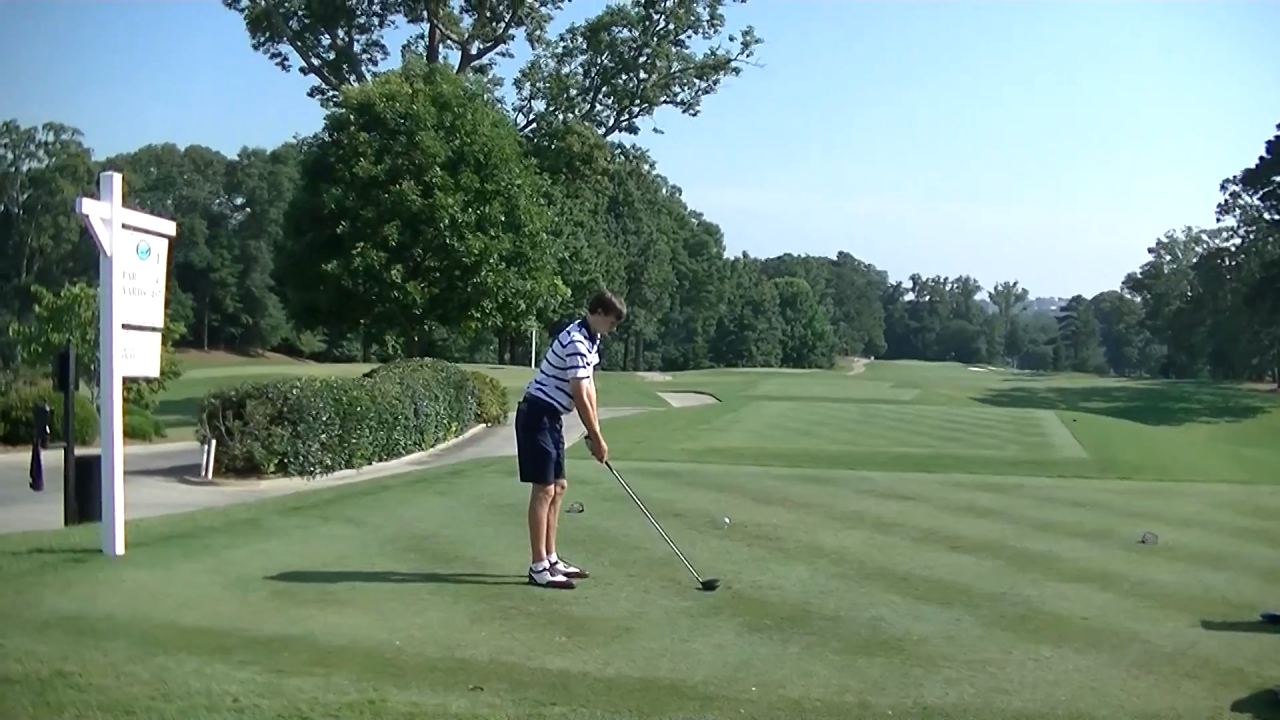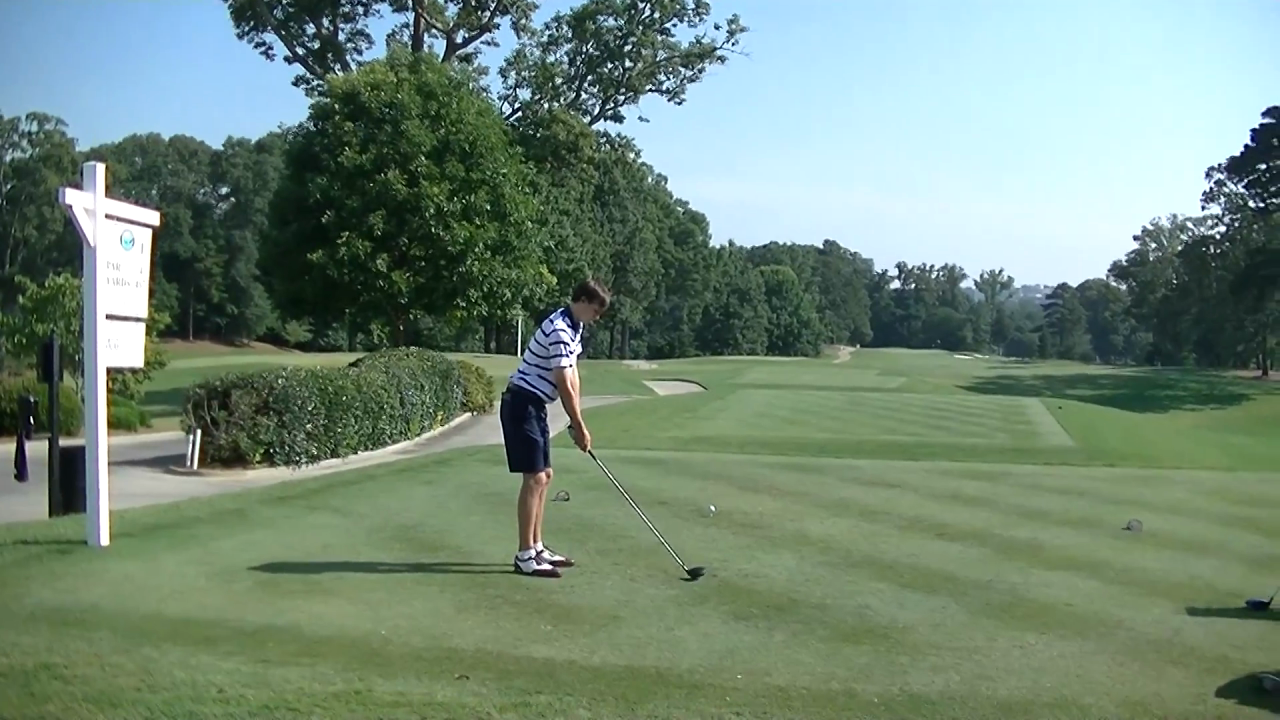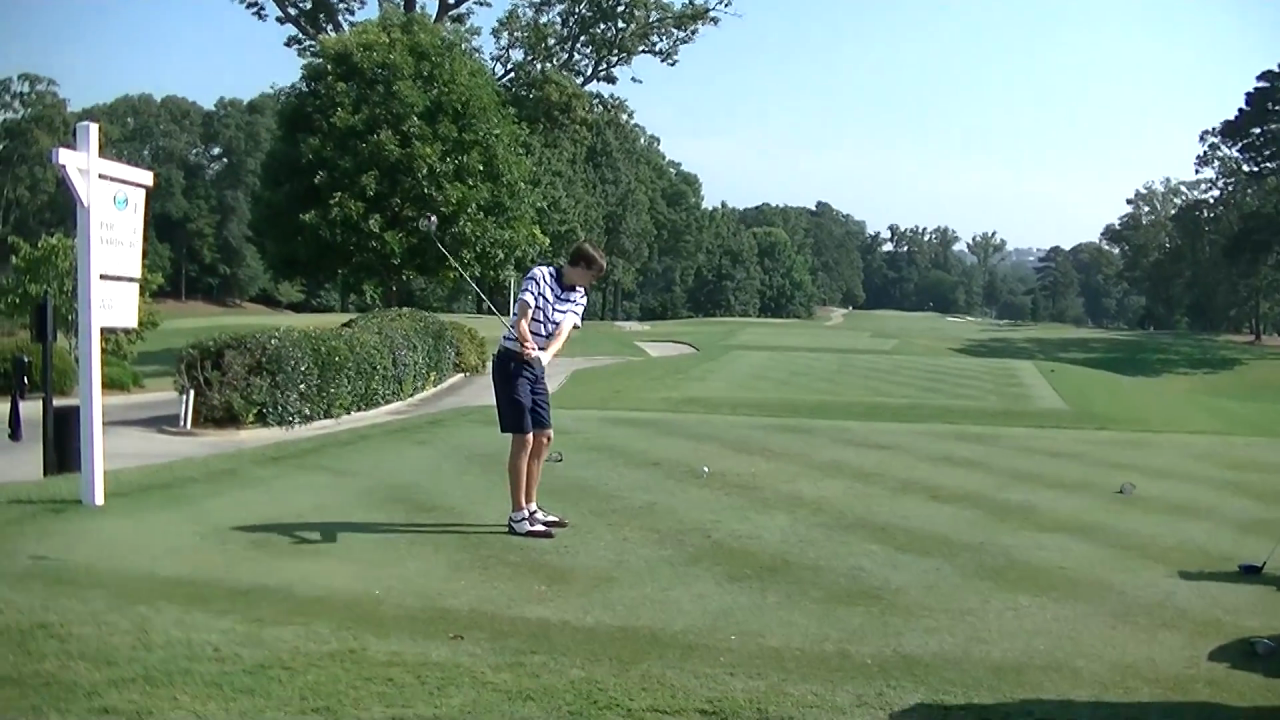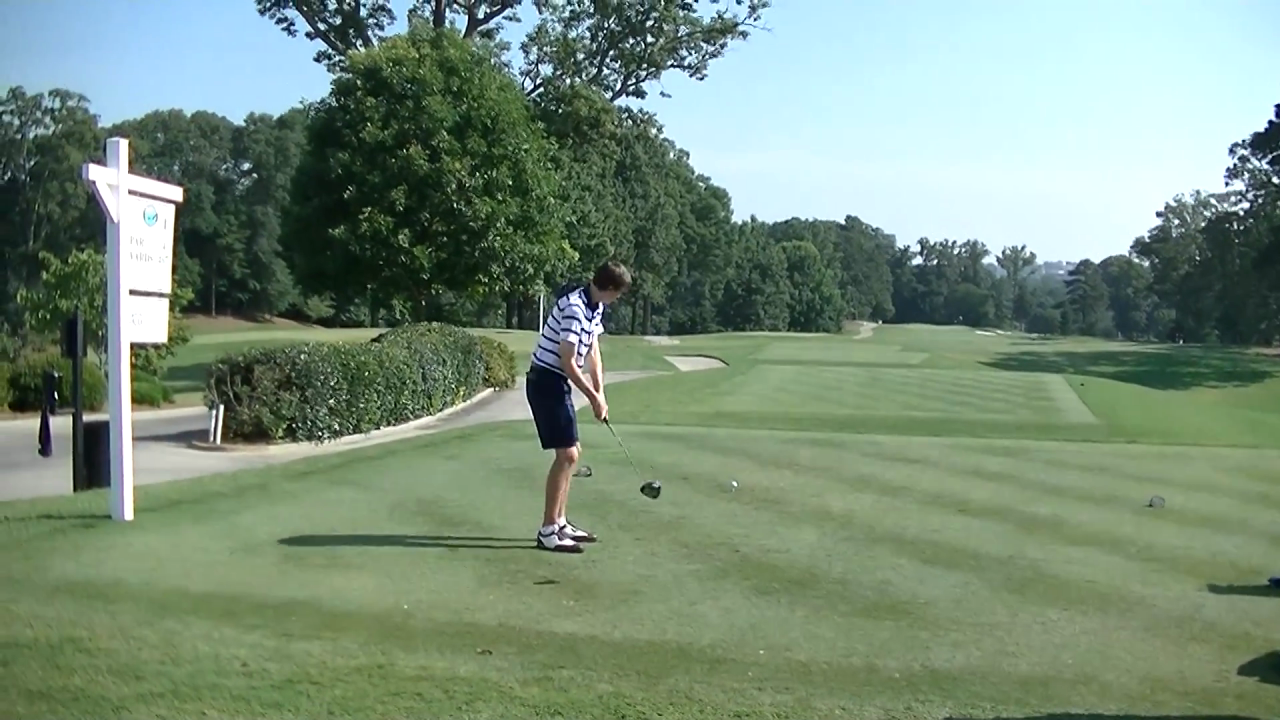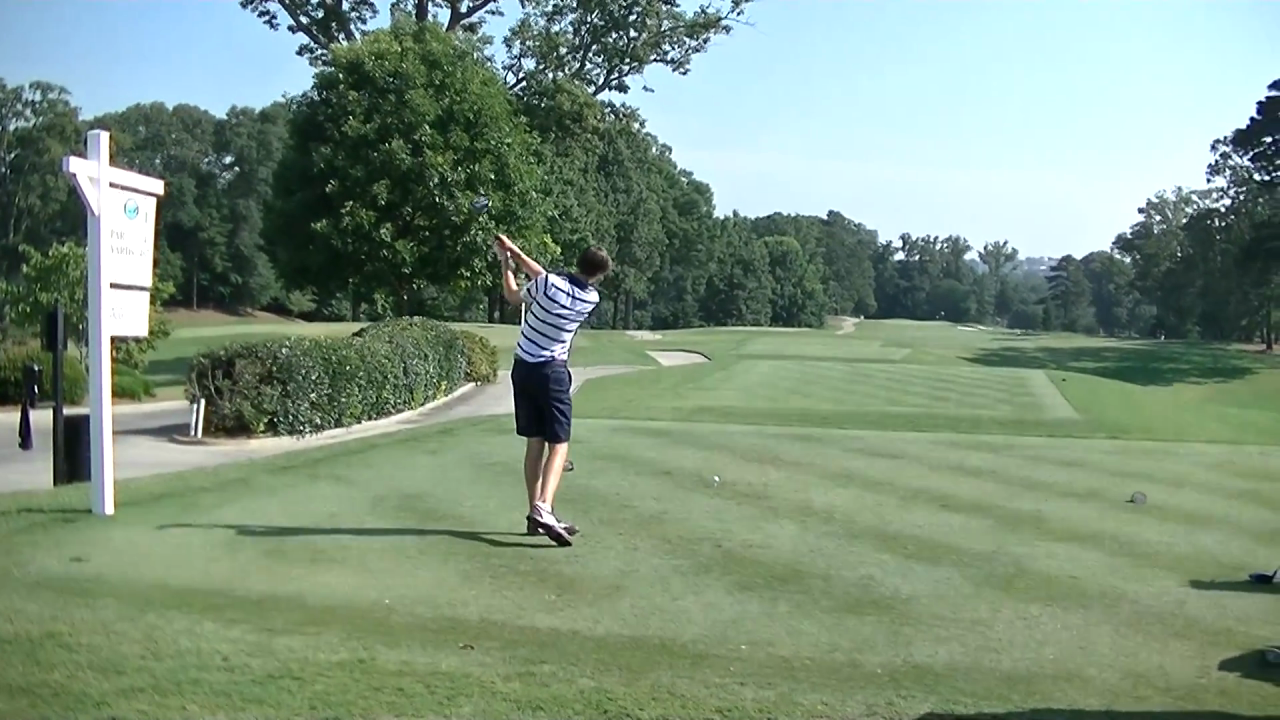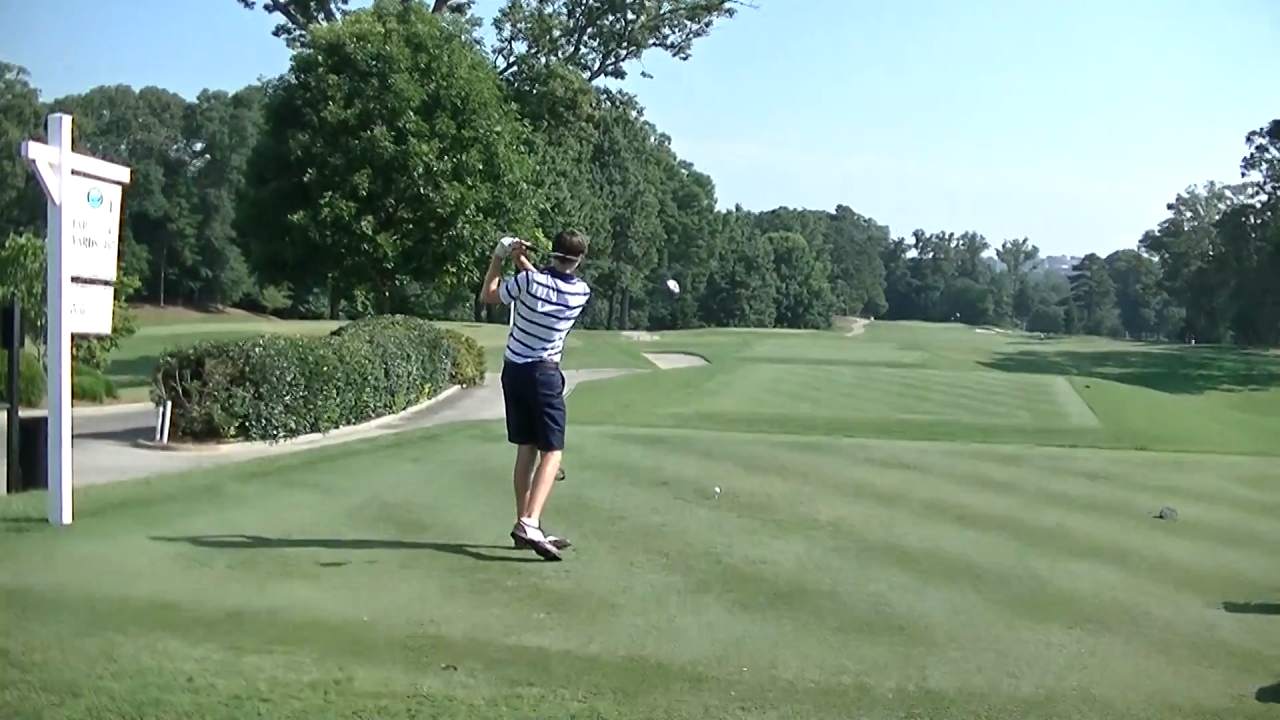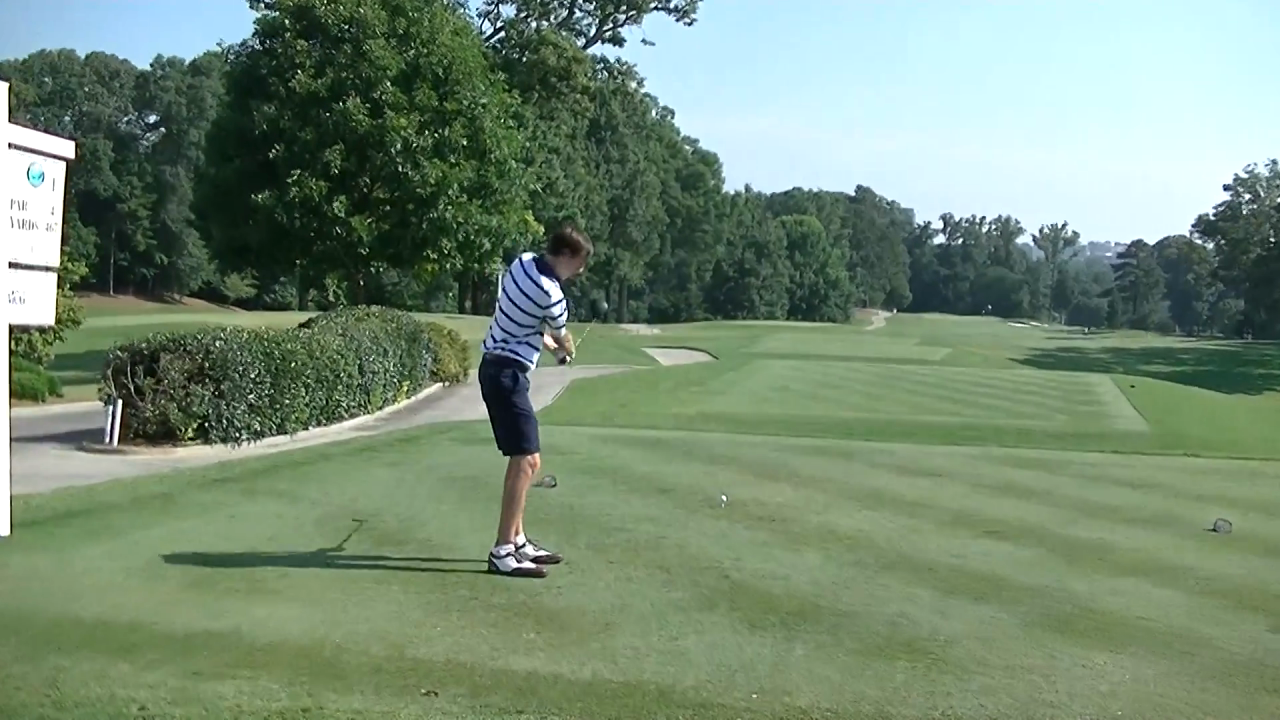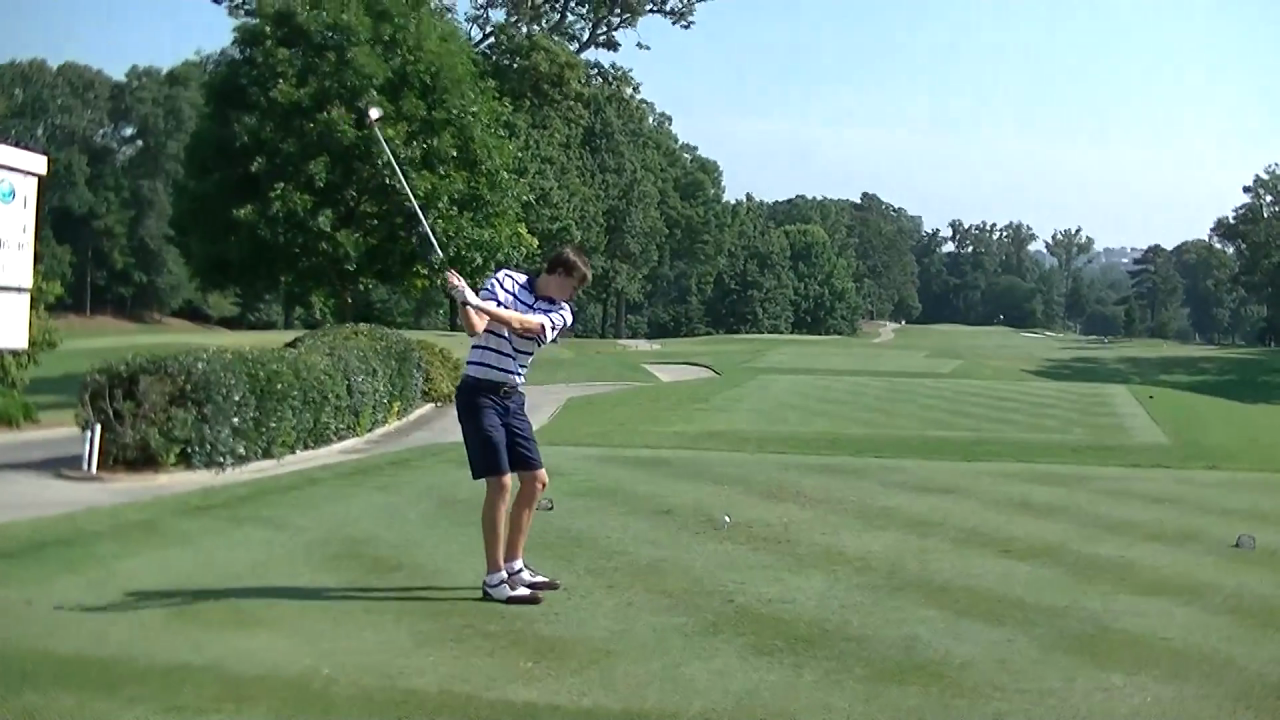
dt=0.5s
person 1, frame 1
left shoulder: (590, 338)
right shoulder: (576, 342)
left elbow: (589, 387)
right elbow: (579, 396)
left wrist: (596, 431)
right wrist: (597, 438)
left hip: (550, 416)
right hip: (537, 415)
left knee: (558, 487)
right knee: (544, 489)
left ankle: (551, 559)
right ankle: (538, 567)
person 1, frame 2
left shoulder: (574, 326)
right shoulder: (559, 330)
left elbow: (573, 374)
right elbow: (563, 386)
left wrist: (577, 423)
right wrist: (580, 427)
left hip: (534, 405)
right hip: (522, 404)
left knee: (545, 475)
right knee: (534, 478)
left ankle: (536, 548)
right ankle: (524, 556)
person 1, frame 3
left shoulder: (578, 298)
right shoulder: (539, 276)
left elbow: (562, 332)
right elbow: (521, 321)
left wrist: (545, 354)
right wrist: (527, 345)
left hip: (535, 367)
right hip: (511, 362)
left knee: (543, 437)
right knee: (523, 439)
left ankle: (530, 508)
right ankle: (518, 516)
person 1, frame 4
left shoulder: (595, 307)
right shoulder: (575, 308)
left elbow: (593, 352)
right elbow: (567, 362)
left wrist: (600, 393)
right wrist: (592, 396)
left hip: (559, 382)
right hip: (546, 381)
left knee: (572, 452)
right knee: (567, 452)
left ankle: (559, 522)
right ankle: (548, 531)
person 1, frame 5
left shoulder: (547, 285)
right shoulder: (590, 299)
left elbow: (512, 296)
left wrist: (506, 261)
right wrist: (516, 253)
left hip: (523, 368)
right hip: (552, 372)
left knee: (535, 443)
right knee: (558, 445)
left ankle: (537, 512)
right ankle: (543, 508)
person 1, frame 6
left shoulder: (527, 281)
right shoulder: (582, 293)
left elbow: (487, 297)
left wrist: (499, 257)
right wrist: (521, 259)
left hip: (513, 371)
right hip: (544, 374)
left knee: (526, 450)
right knee: (551, 453)
left ankle: (526, 524)
right ankle: (529, 524)
person 1, frame 7
left shoulder: (524, 262)
right shoulder: (550, 295)
right elbow: (561, 342)
left wrist: (552, 343)
right wrist: (566, 350)
left hip: (505, 372)
right hip: (506, 374)
left knee: (525, 458)
right knee: (527, 461)
left ankle: (517, 541)
person 1, frame 8
left shoulder: (561, 315)
right shoulder: (505, 280)
left elbow: (521, 323)
right elbow: (474, 326)
left wrist: (478, 302)
right wrist: (465, 300)
left hip: (512, 398)
right hip: (478, 393)
left knee: (536, 481)
right knee: (500, 483)
